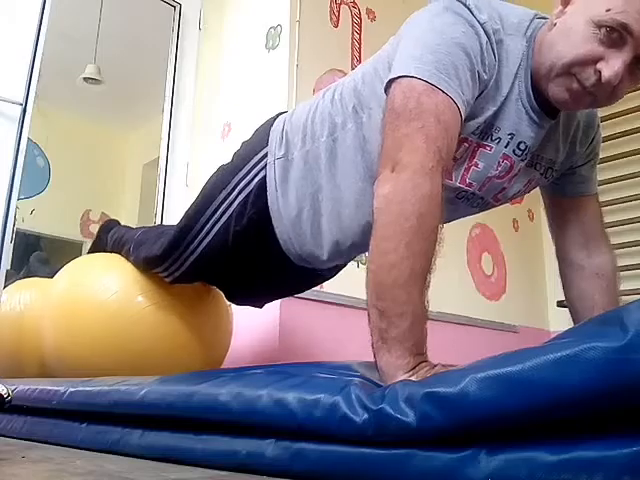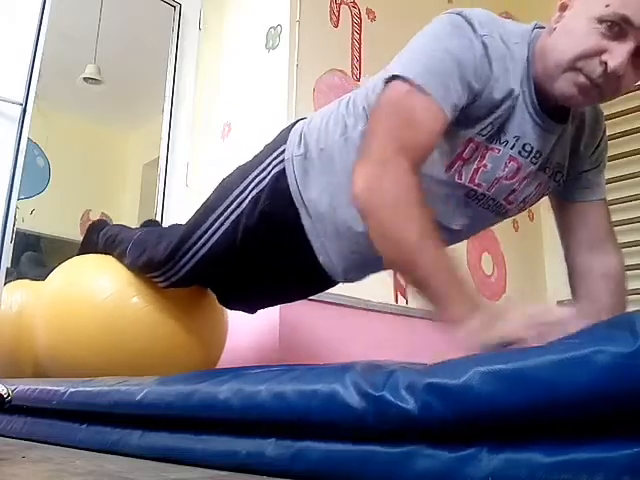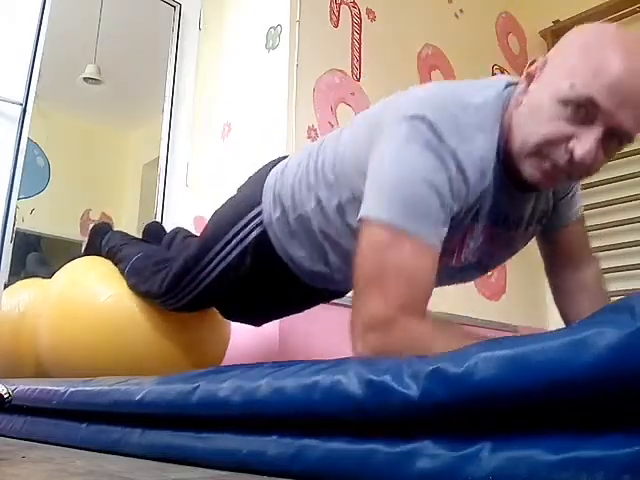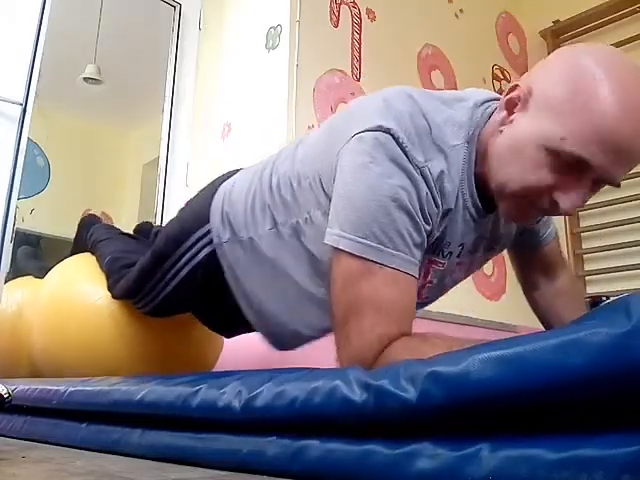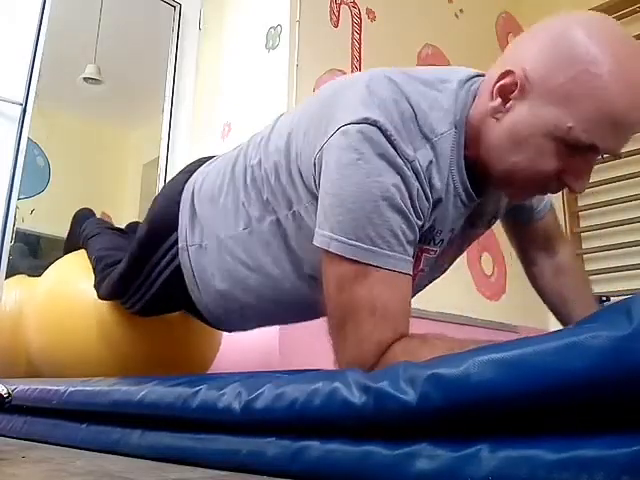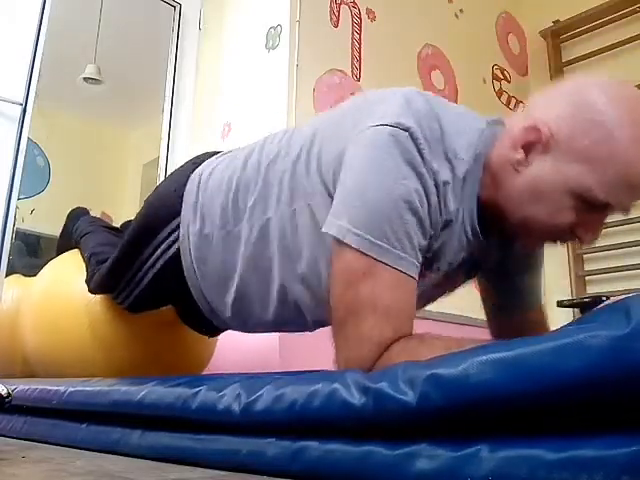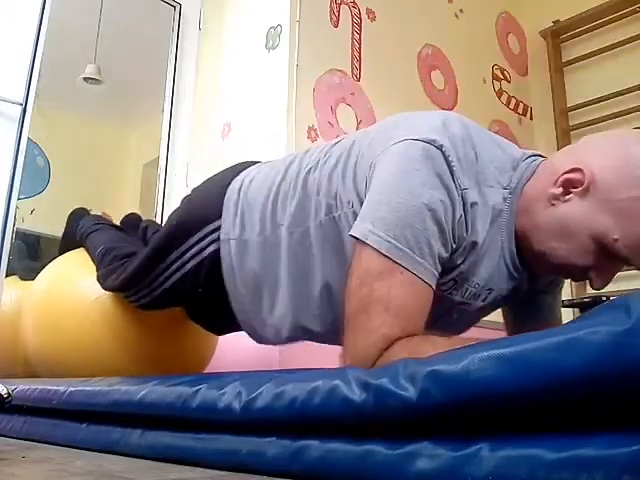
dt=0.3s
person 1, frame 1
left shoulder: (578, 127)
left elbow: (586, 250)
right elbow: (406, 175)
right wrist: (404, 364)
right hip: (281, 177)
left knee: (239, 289)
right knee: (174, 261)
left ankle: (128, 239)
right ankle: (117, 239)
person 1, frame 2
left shoulder: (586, 132)
left elbow: (595, 253)
right elbow: (377, 172)
right wrist: (475, 314)
right hip: (297, 186)
left knee: (233, 294)
right knee: (171, 265)
left ankle: (159, 236)
right ankle: (110, 237)
person 1, frame 3
left shoulder: (558, 160)
right shoulder: (433, 135)
left elbow: (575, 271)
right elbow: (379, 332)
left hip: (331, 266)
right hip: (279, 223)
left knee: (237, 308)
right knee: (167, 286)
left ankle: (169, 239)
right ankle: (111, 243)
person 1, frame 4
left shoulder: (527, 165)
right shoulder: (396, 148)
left elbow: (547, 275)
right elbow: (369, 358)
right hip: (229, 238)
left knee: (211, 317)
right knee: (137, 289)
left ankle: (147, 239)
right ankle: (98, 235)
person 1, frame 5
left shoulder: (511, 141)
right shoulder: (380, 136)
left elbow: (546, 251)
right elbow: (368, 360)
right hip: (198, 227)
left knee: (200, 314)
right knee: (124, 290)
left ankle: (129, 236)
right ankle: (92, 232)
person 1, frame 6
left shoulder: (515, 205)
right shoulder: (406, 143)
left elbow: (524, 344)
right elbow: (367, 362)
right hip: (199, 217)
left knee: (195, 317)
right knee: (118, 287)
left ankle: (103, 230)
right ankle: (86, 231)
person 1, frame 7
left shoulder: (540, 241)
right shoulder: (437, 163)
right elbow: (371, 359)
right hip: (231, 225)
left knee: (202, 317)
right knee: (130, 281)
left ankle: (139, 232)
right ankle: (88, 230)
